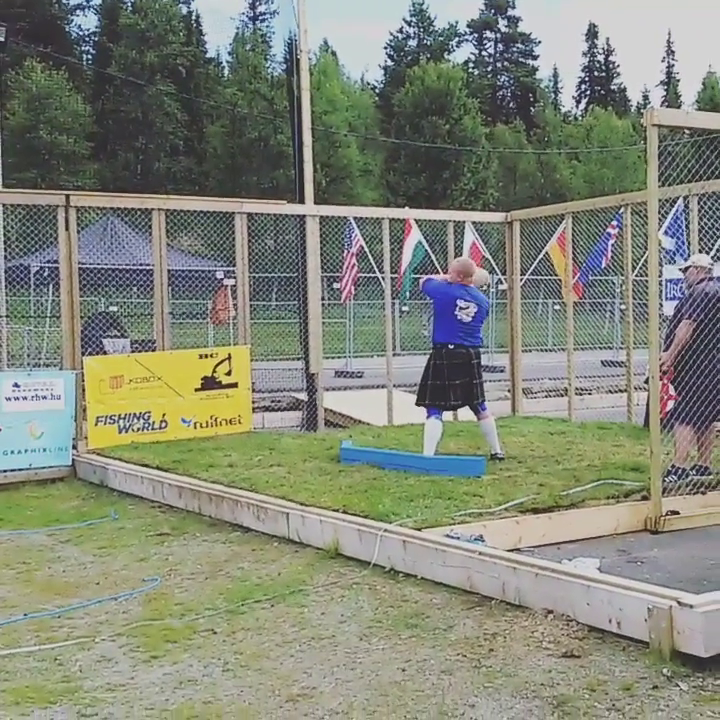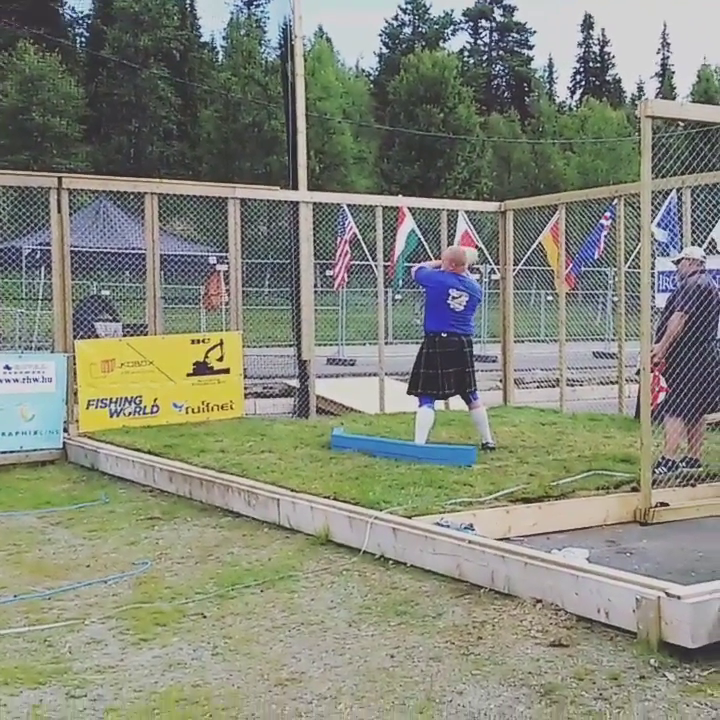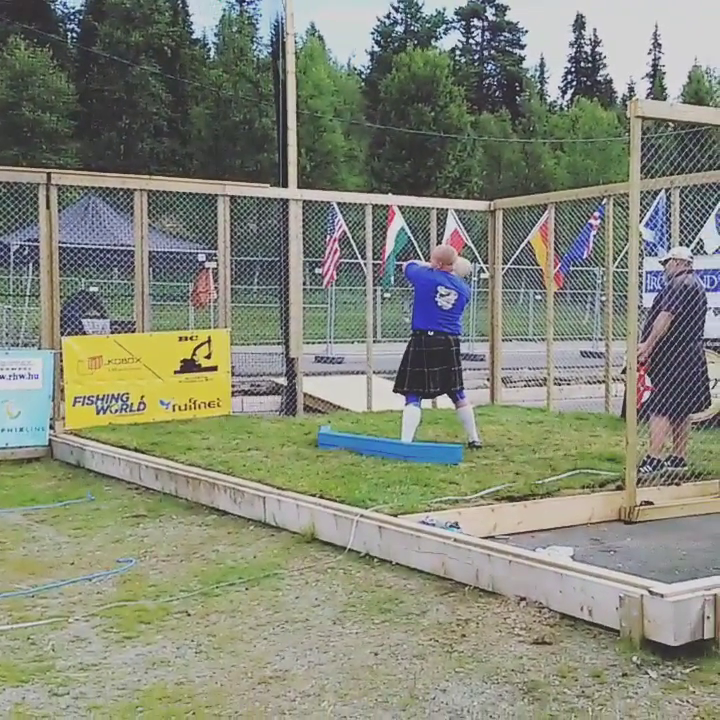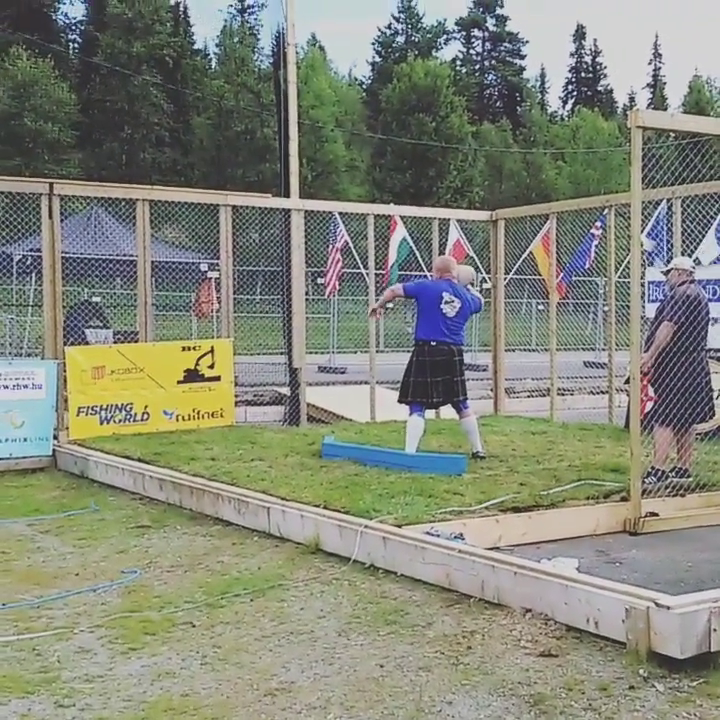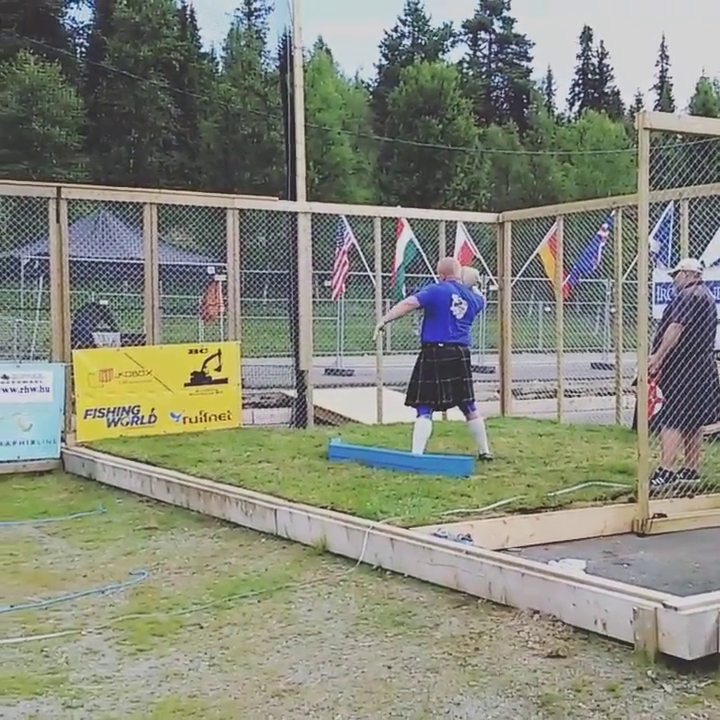
dt=0.4s
person 1, frame 1
left shoulder: (700, 291)
left elbow: (688, 324)
left wrist: (671, 353)
right wrist: (675, 354)
left hip: (695, 363)
left knee: (685, 416)
left ankle: (679, 469)
person 1, frame 2
left shoulder: (693, 284)
left elbow: (680, 317)
left wrist: (662, 345)
left hip: (686, 356)
left knee: (675, 408)
right knee: (695, 409)
left ankle: (669, 461)
right ankle: (693, 459)
person 1, frame 3
left shoulder: (679, 284)
right shoulder: (696, 285)
left elbow: (666, 316)
left wrist: (648, 344)
left hip: (672, 355)
right hip: (689, 355)
left knee: (660, 408)
right knee: (681, 409)
left ankle: (654, 460)
right ankle: (679, 458)
person 1, frame 4
left shoulder: (681, 294)
right shoulder: (699, 295)
left elbow: (669, 326)
left wrist: (651, 354)
left hip: (675, 365)
right hip: (693, 365)
left knee: (664, 418)
right knee: (685, 419)
left ankle: (658, 470)
right ankle: (683, 469)
person 1, frame 5
left shoulder: (689, 295)
left elbow: (676, 327)
left wrist: (658, 356)
left hip: (683, 367)
right hip: (700, 366)
left knee: (672, 419)
right knee: (693, 420)
left ankle: (666, 472)
right ankle: (691, 470)
person 2, frame 1
left shoulder: (444, 291)
right shoulder: (482, 300)
left elbow: (424, 281)
left wrist: (447, 280)
right wrist: (472, 284)
left hip: (444, 356)
right hip: (471, 357)
left knee: (435, 410)
right knee: (480, 406)
left ankle: (428, 457)
right ankle: (497, 451)
person 2, frame 2
left shoulder: (436, 279)
right shoulder: (474, 288)
left elbow: (416, 269)
left wrist: (437, 264)
right wrist: (465, 271)
left hip: (436, 345)
right hip: (463, 346)
left knee: (427, 399)
right knee: (471, 396)
left ankle: (419, 445)
right ankle: (488, 441)
person 2, frame 3
left shoulder: (425, 277)
right shoulder: (463, 288)
left elbow: (408, 265)
left wrist: (429, 266)
right wrist: (454, 272)
left hip: (423, 343)
right hip: (450, 345)
left knee: (413, 397)
right knee: (458, 395)
left ankle: (406, 444)
right ankle: (474, 439)
person 2, frame 4
left shoulder: (427, 286)
right shoulder: (467, 297)
left elbow: (394, 290)
right elbow: (479, 302)
left wrist: (379, 304)
right wrist: (468, 286)
left hip: (427, 353)
right hip: (453, 354)
left knee: (417, 407)
right knee: (462, 404)
left ankle: (409, 454)
right ankle: (477, 450)
person 2, frame 5
left shoulder: (436, 291)
right shoulder: (473, 298)
left elbow: (408, 304)
right elbow: (480, 299)
left wrist: (384, 320)
right wrist: (470, 285)
left hip: (435, 355)
right hip: (460, 356)
left knee: (425, 409)
right knee: (469, 406)
left ankle: (416, 456)
right ankle: (485, 451)
